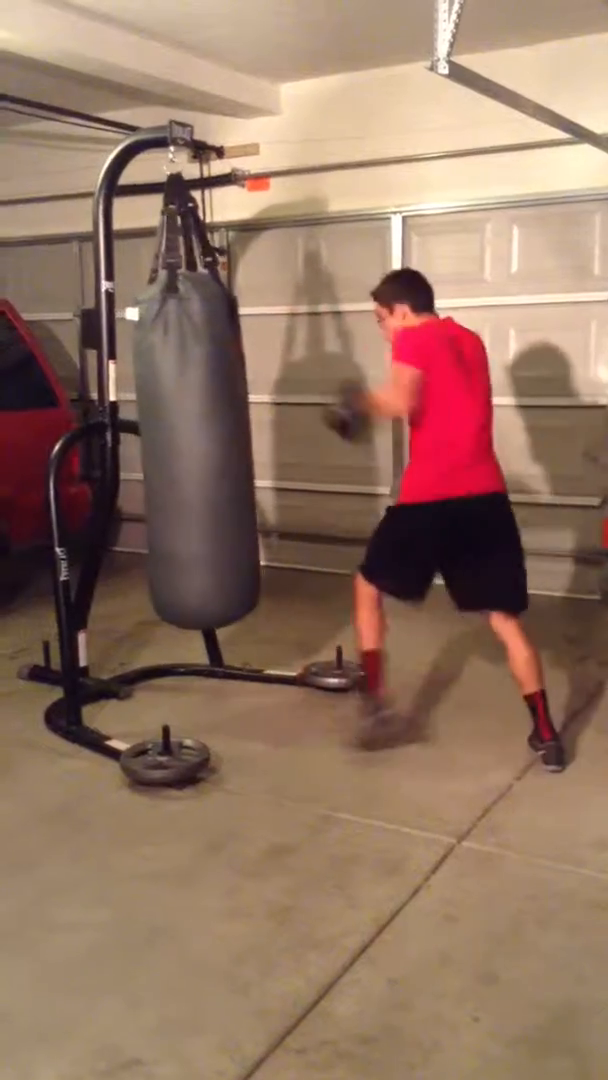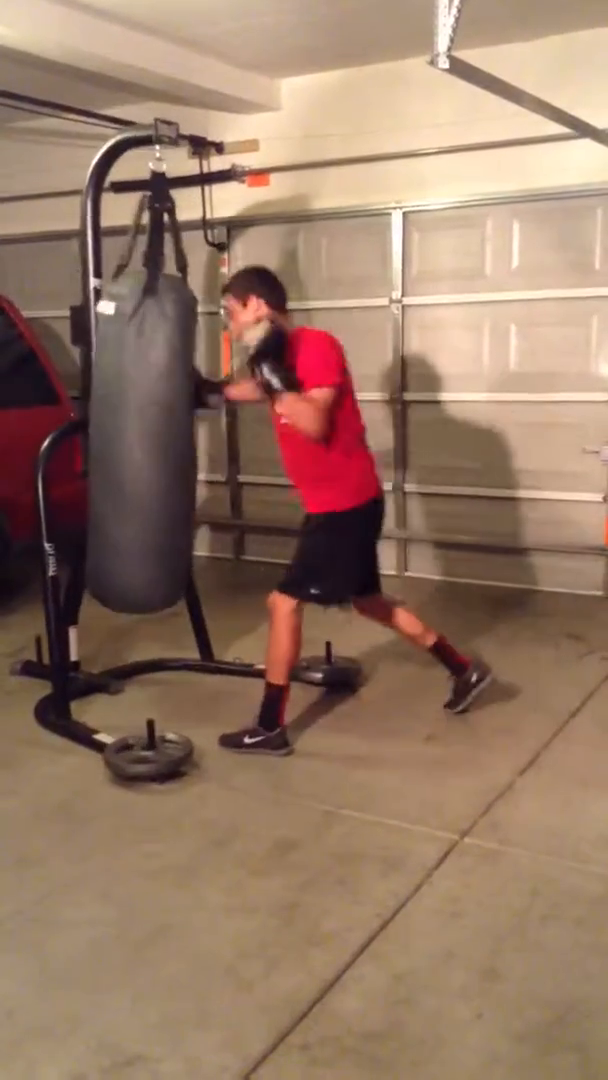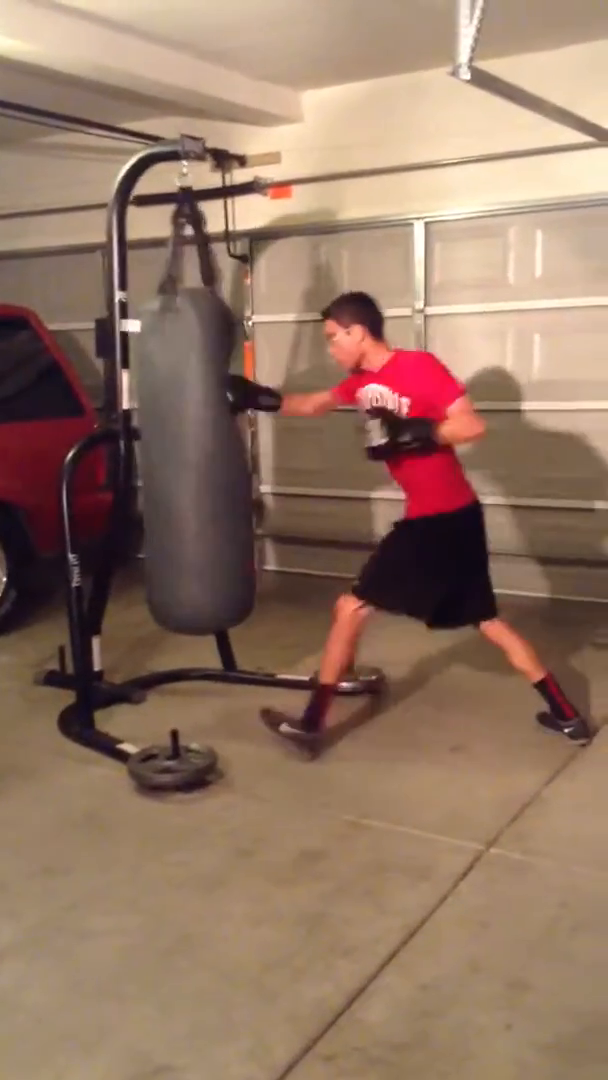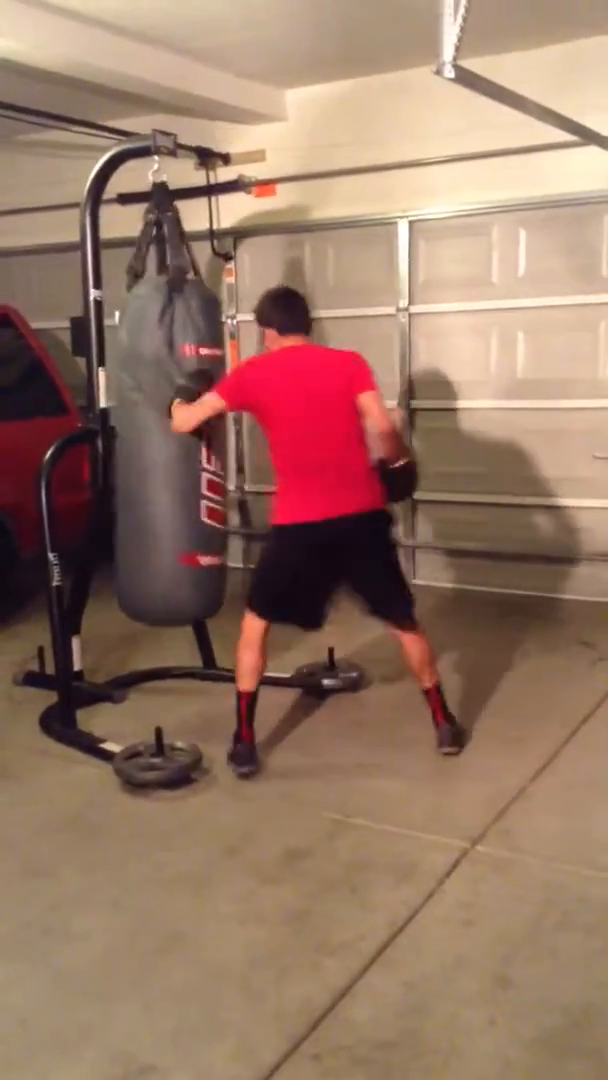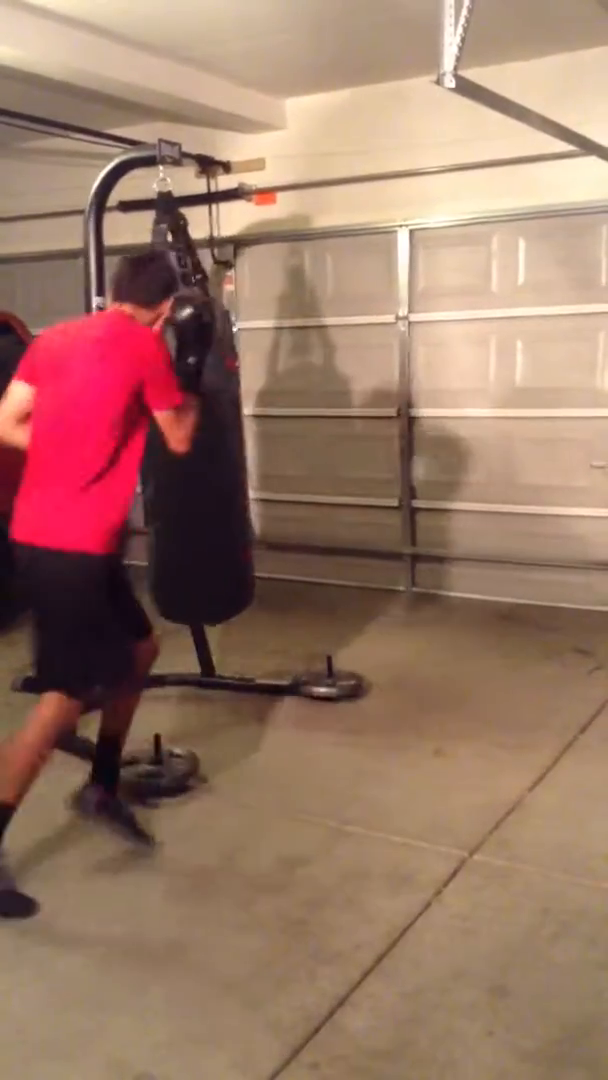
dt=1s
person 1, frame 1
left shoulder: (413, 338)
right shoulder: (471, 341)
left elbow: (398, 402)
left wrist: (361, 404)
left hip: (428, 499)
right hip: (486, 494)
left knee: (369, 586)
right knee: (504, 618)
left ankle: (375, 702)
right ankle: (547, 737)
person 1, frame 2
left shoulder: (319, 346)
right shoulder: (282, 351)
left elbow: (314, 426)
right elbow: (256, 389)
left wrist: (274, 383)
right wrist: (213, 389)
left hip: (346, 505)
right hip: (349, 501)
left knee: (285, 603)
right knee: (370, 601)
left ankle: (270, 728)
right ankle: (464, 670)
person 1, frame 3
left shoulder: (420, 367)
right shoulder: (363, 379)
left elbow: (472, 426)
right elbow: (311, 405)
left wrist: (417, 435)
left hip: (442, 517)
right hip: (455, 512)
left knee: (350, 608)
right knee: (488, 621)
left ankle: (311, 724)
right ankle: (567, 715)
person 1, frame 4
left shoulder: (254, 372)
right shoulder: (349, 364)
left elbow: (184, 424)
right elbow: (382, 426)
left wrist: (176, 403)
right wrist: (394, 459)
left hip: (298, 522)
right hip: (363, 514)
left knee: (256, 622)
right knee: (402, 621)
left ankle: (244, 743)
right ankle: (444, 723)
person 1, frame 5
right shoulder: (147, 346)
right elbow: (181, 441)
right wrist: (193, 382)
right hip: (75, 545)
left knee: (139, 646)
right knee: (65, 695)
left ankle: (103, 784)
